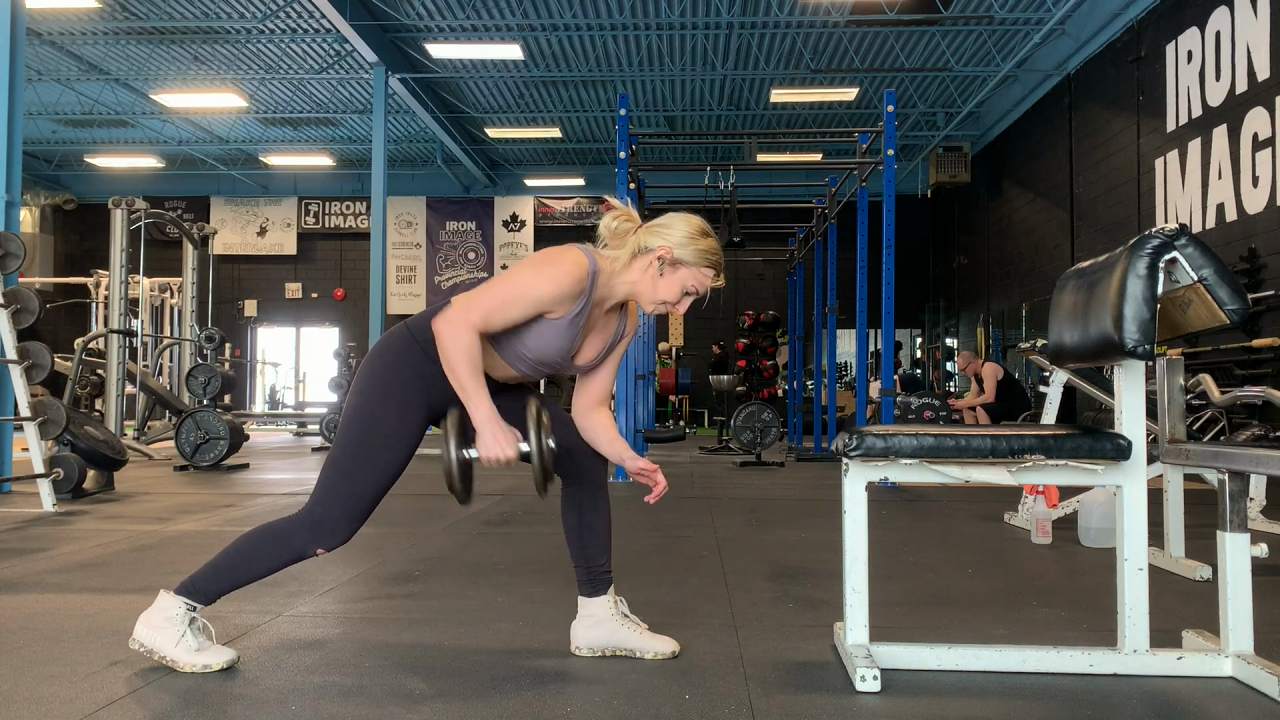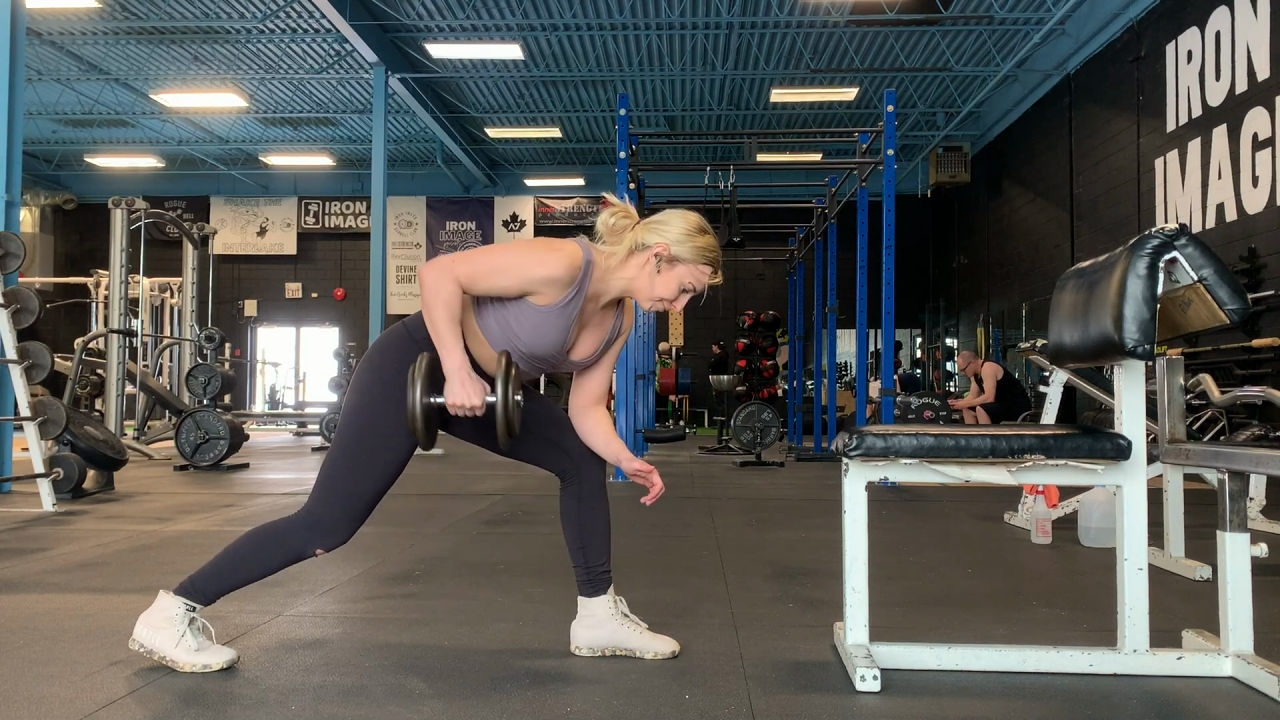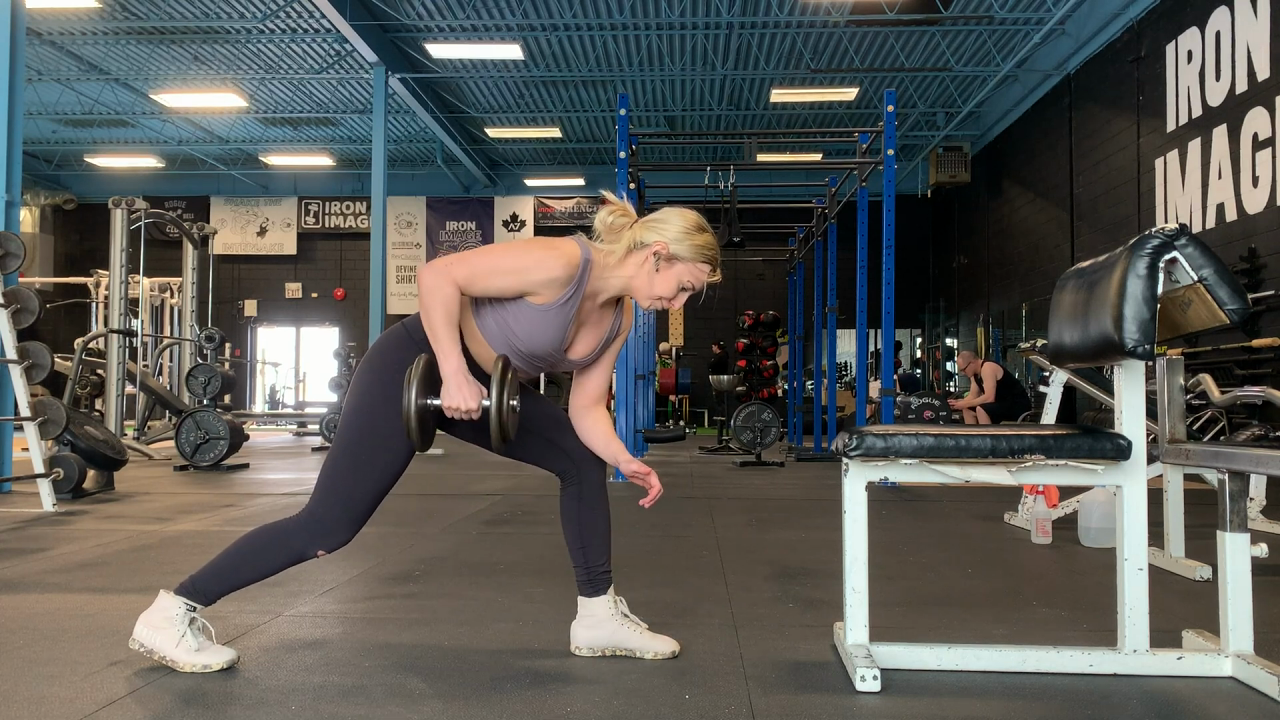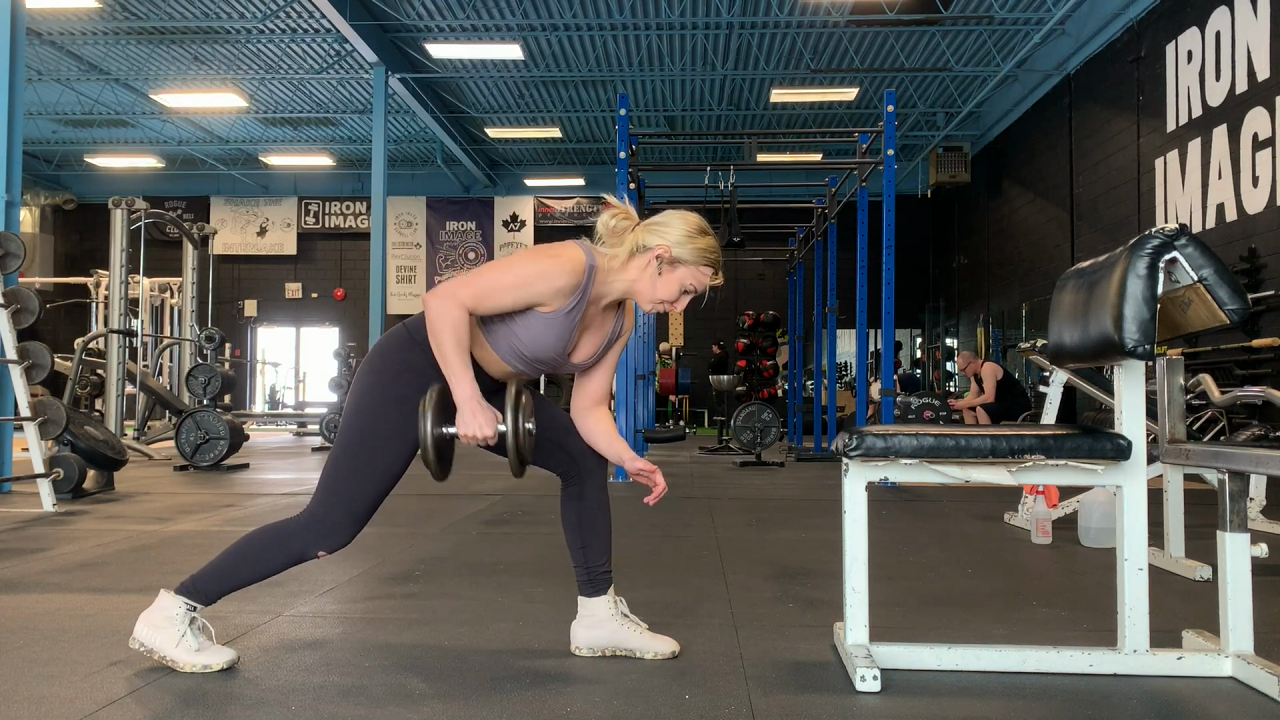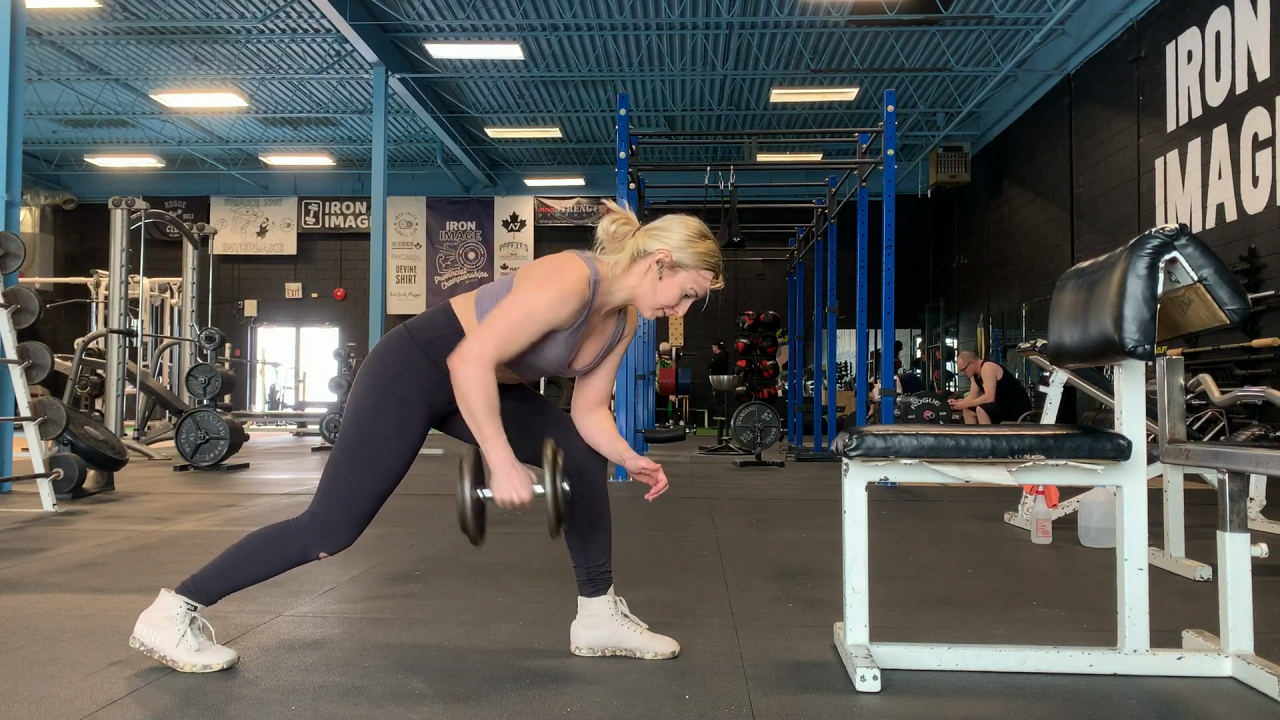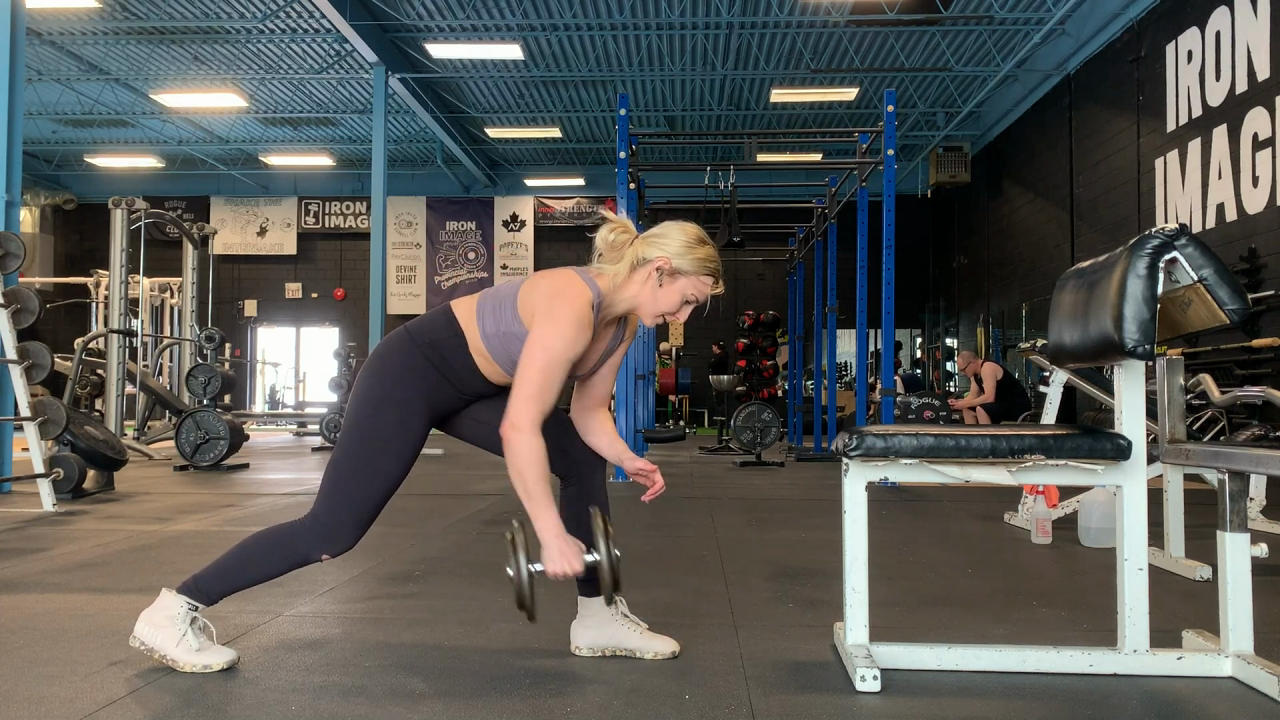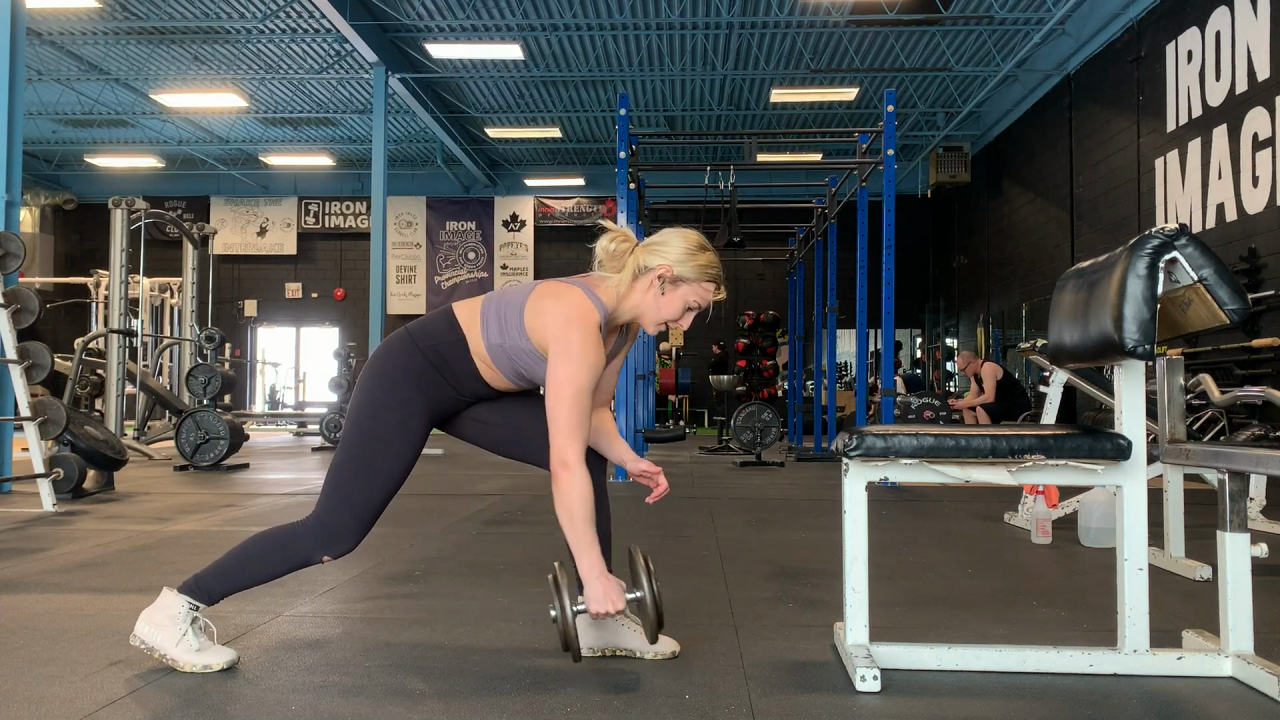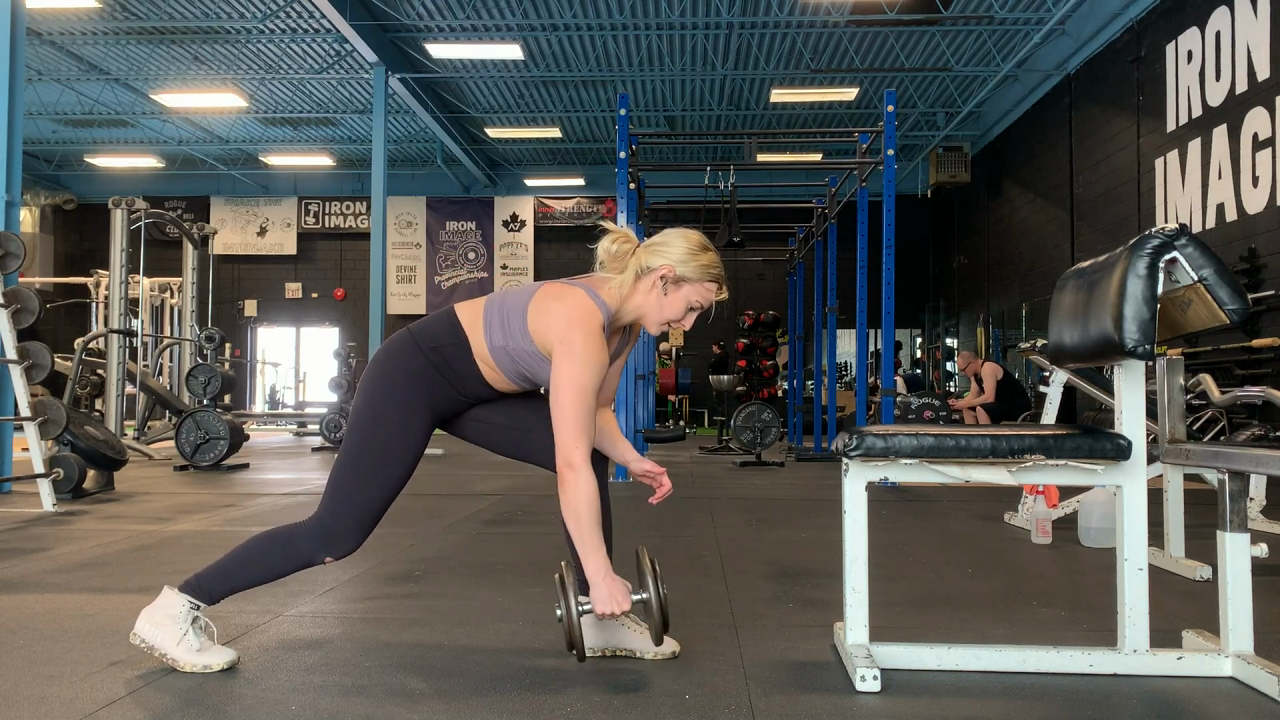
dt=0.2s
person 1, frame 1
left shoulder: (625, 318)
right shoulder: (571, 272)
left elbow: (590, 406)
right elbow: (452, 324)
left wrist: (628, 458)
right wrist: (487, 424)
left hip: (486, 380)
right hip: (414, 367)
left knee: (585, 460)
right knee: (329, 522)
left ankle: (598, 616)
right ankle: (170, 613)
person 1, frame 2
left shoulder: (620, 317)
right shoulder: (562, 263)
left elbow: (586, 407)
right elbow: (439, 273)
left wrist: (625, 459)
right wrist: (457, 371)
left hip: (481, 383)
right hip: (413, 365)
left knee: (583, 461)
right knee: (328, 523)
left ankle: (598, 617)
right ankle: (170, 614)
person 1, frame 3
left shoulder: (620, 316)
right shoulder: (560, 262)
left elbow: (586, 408)
right elbow: (438, 274)
left wrist: (624, 460)
right wrist: (454, 374)
left hip: (479, 384)
right hip: (416, 366)
left knee: (583, 461)
right knee: (330, 525)
left ankle: (598, 617)
right ankle: (170, 613)
person 1, frame 4
left shoulder: (622, 316)
right shoulder: (564, 268)
left elbow: (589, 407)
right elbow: (445, 299)
left wrist: (629, 459)
right wrist: (467, 400)
left hip: (480, 382)
right hip: (415, 366)
left knee: (585, 460)
right knee: (331, 525)
left ankle: (598, 617)
right ankle: (170, 612)
person 1, frame 5
left shoulder: (623, 319)
right shoulder: (569, 282)
left elbow: (589, 408)
right elbow: (468, 362)
left wrist: (629, 457)
right wrist: (502, 463)
left hip: (482, 381)
right hip: (416, 368)
left knee: (584, 460)
right knee: (333, 526)
left ankle: (598, 617)
right ankle: (171, 613)
person 1, frame 6
left shoulder: (624, 323)
right shoulder: (573, 304)
left elbow: (589, 411)
right elbow: (518, 428)
left wrist: (627, 459)
right wrist: (552, 536)
left hip: (477, 385)
right hip: (413, 371)
left knee: (585, 461)
right knee: (334, 529)
left ankle: (598, 618)
right ankle: (172, 612)
person 1, frame 7
left shoulder: (625, 322)
right shoulder: (579, 323)
left elbow: (591, 412)
right elbow: (561, 463)
left wrist: (630, 460)
right wrist: (595, 578)
left hip: (475, 386)
right hip: (413, 372)
left knee: (593, 462)
right knee: (336, 530)
left ankle: (598, 624)
right ankle: (172, 612)
person 1, frame 8
left shoulder: (626, 322)
right shoulder: (582, 324)
left elbow: (591, 416)
right elbow: (572, 467)
left wrist: (633, 460)
right wrist: (601, 577)
left hip: (476, 386)
right hip: (415, 373)
left knee: (593, 456)
right knee: (338, 532)
left ankle: (599, 620)
right ankle: (172, 611)
